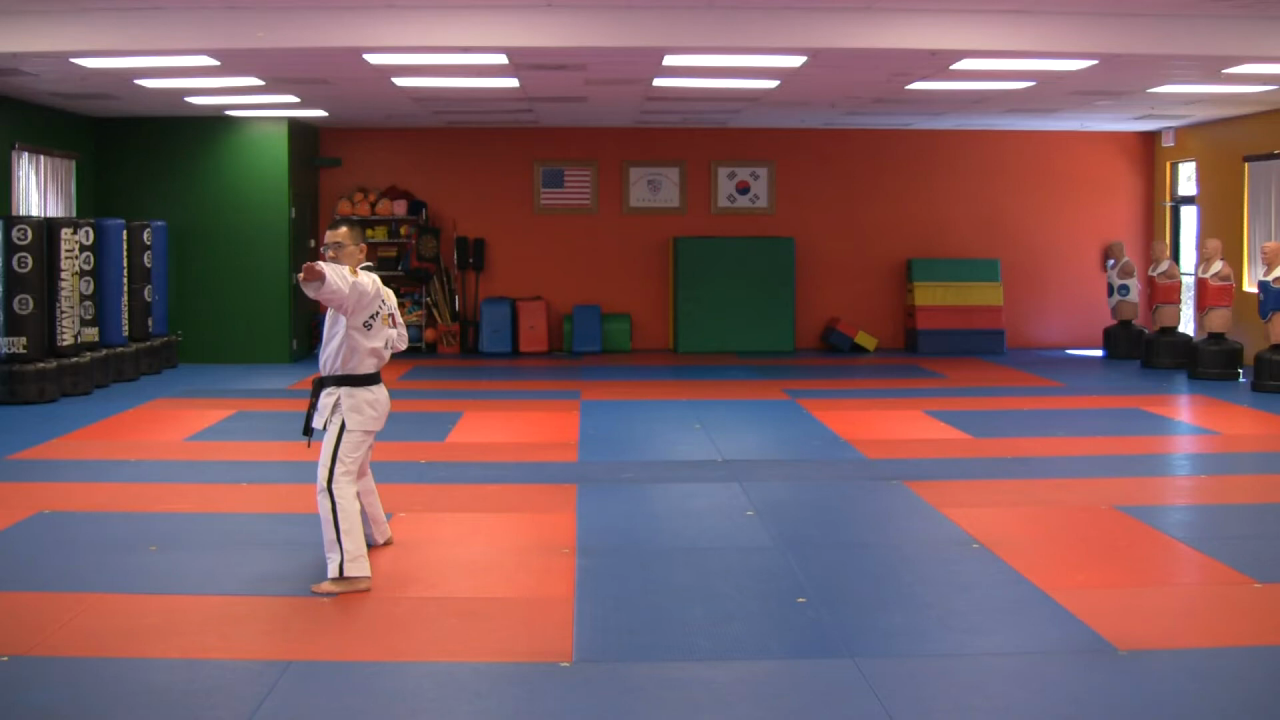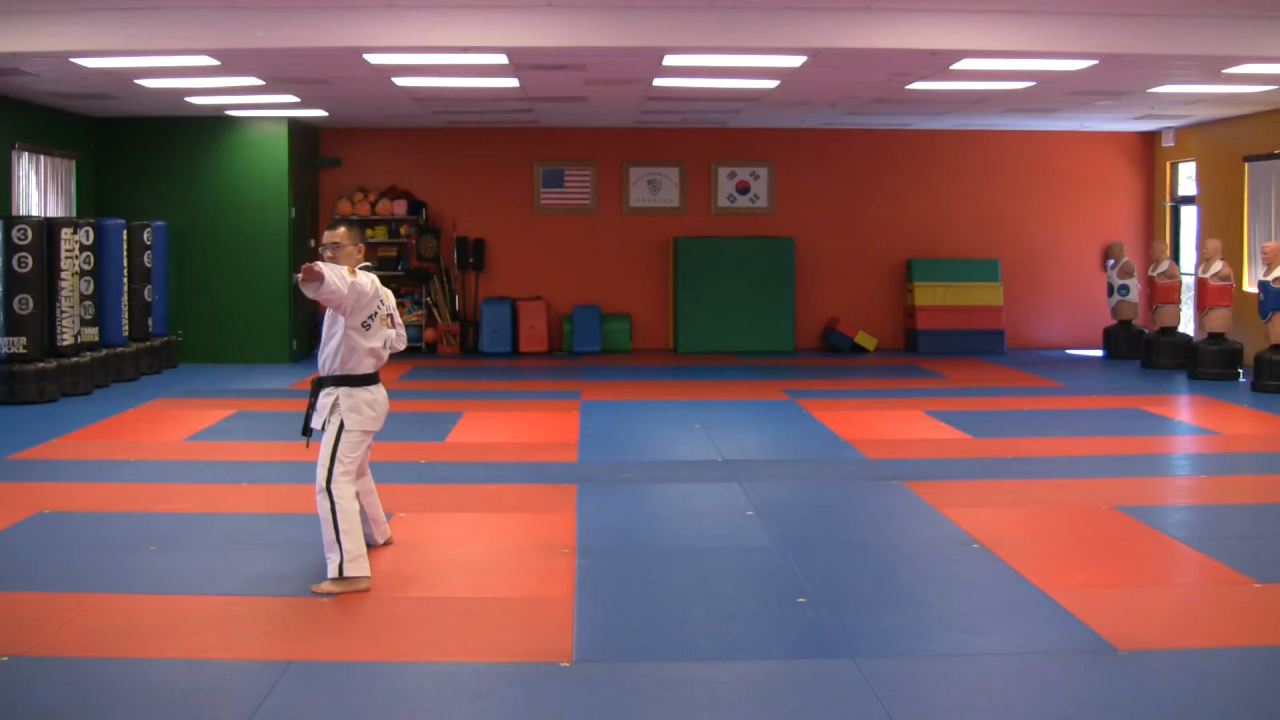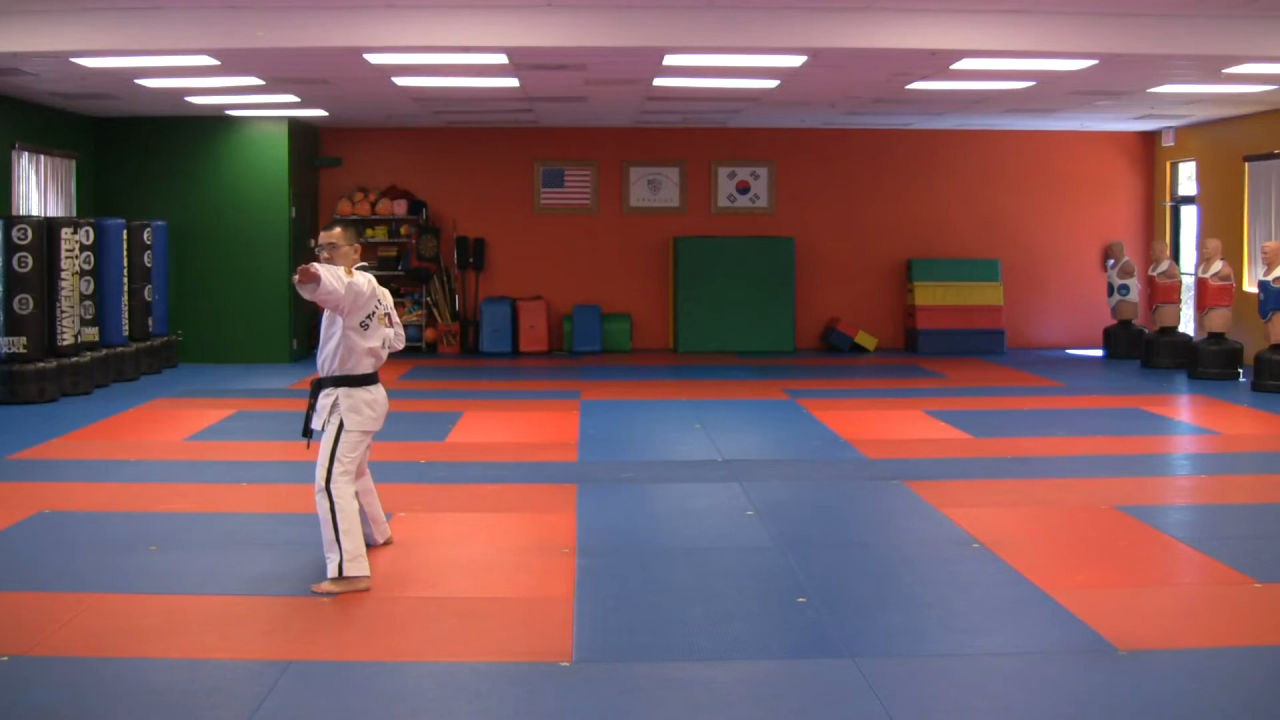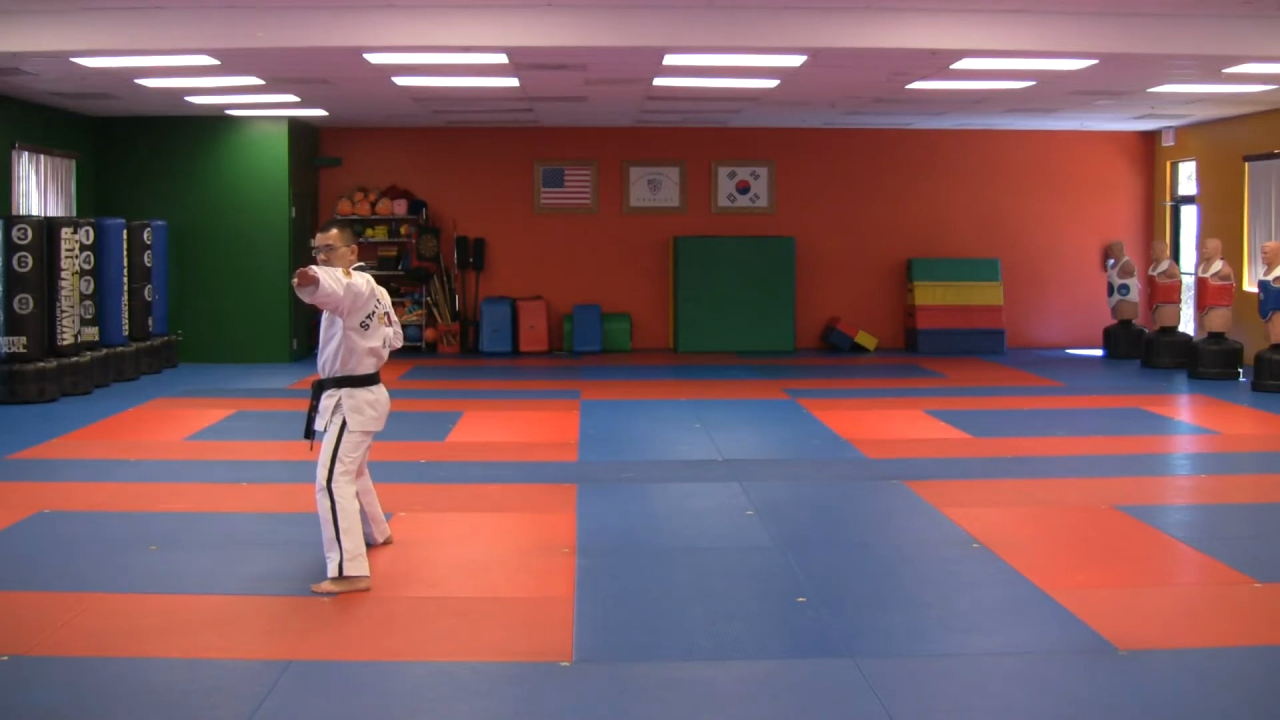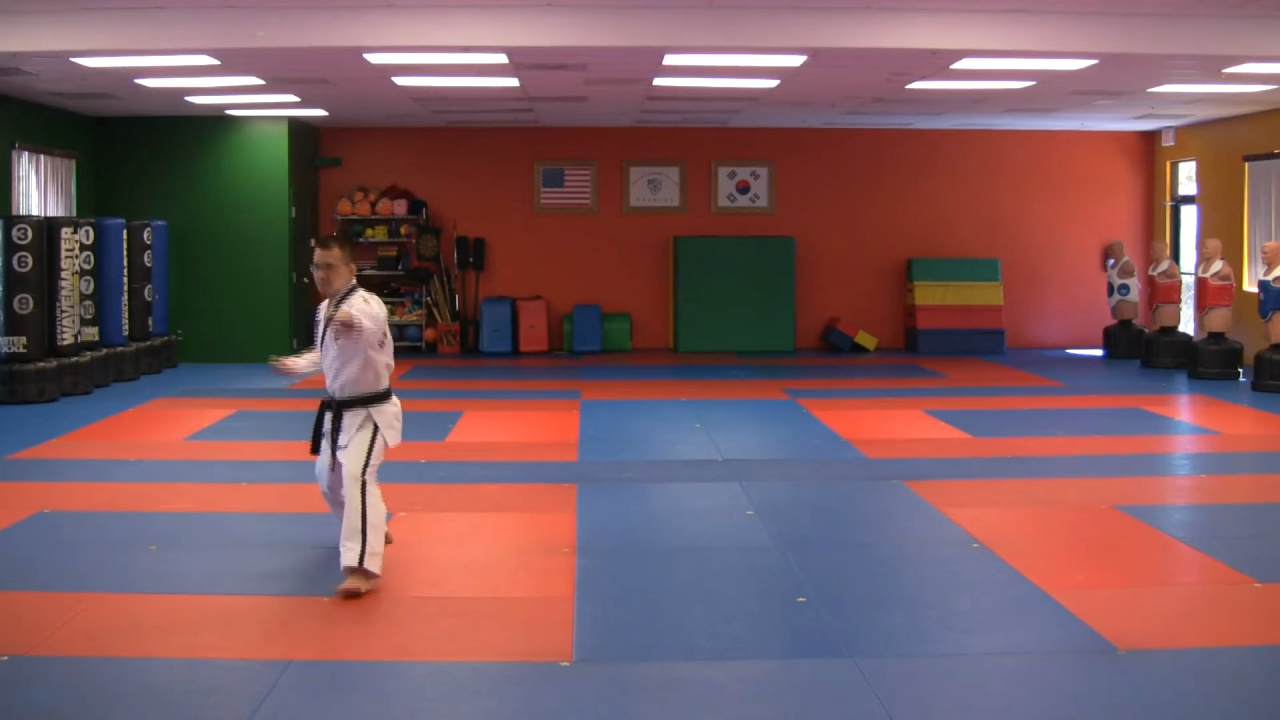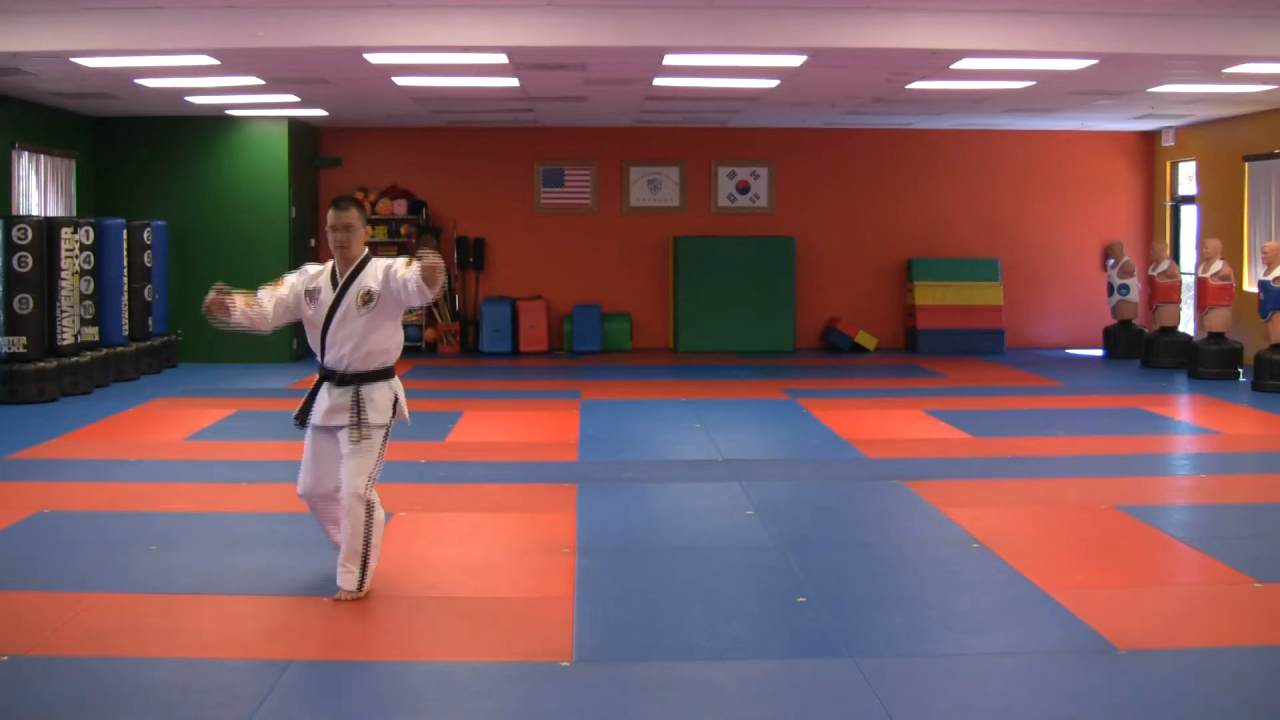
dt=0.5s
person 1, frame 1
left shoulder: (362, 284)
right shoulder: (380, 291)
left elbow: (340, 284)
right elbow: (398, 339)
left wrist: (318, 276)
right wrist: (366, 338)
left hip: (351, 398)
right hip: (364, 391)
left knee: (334, 480)
right knee: (354, 470)
left ankle: (350, 572)
right ankle: (376, 533)
person 1, frame 2
left shoulder: (360, 283)
right shoulder: (378, 290)
left elbow: (339, 284)
right elbow: (397, 339)
left wrist: (317, 277)
right wrist: (365, 341)
left hip: (349, 398)
right hip: (363, 392)
left knee: (332, 480)
right knee: (353, 470)
left ankle: (350, 572)
right ankle: (376, 533)
person 1, frame 3
left shoulder: (358, 284)
right shoulder: (375, 291)
left elbow: (336, 284)
right elbow: (395, 338)
left wrist: (314, 278)
right wrist: (362, 339)
left hip: (349, 398)
right hip: (361, 393)
left knee: (332, 480)
right knee: (353, 470)
left ankle: (350, 572)
right ankle: (376, 533)
person 1, frame 4
left shoulder: (356, 284)
right shoulder: (371, 289)
left elbow: (335, 285)
right elbow: (394, 336)
left wrist: (313, 280)
right wrist: (356, 339)
left hip: (351, 399)
right hip: (358, 394)
left knee: (332, 479)
right knee: (352, 470)
left ankle: (350, 571)
right ankle: (376, 532)
person 1, frame 5
left shoulder: (366, 304)
right shoulder: (328, 308)
left elbow: (365, 325)
left wrist: (351, 324)
right wrist: (296, 364)
left hip: (369, 414)
right hip: (340, 413)
left knee: (355, 478)
right knee: (330, 479)
left ankle: (362, 569)
right ankle: (374, 530)
person 1, frame 6
left shoulder: (387, 273)
right shoulder: (309, 278)
left elbow: (417, 288)
right elbow: (266, 308)
left wrist: (431, 275)
right wrist: (230, 307)
left hip: (372, 397)
right hip: (327, 395)
left knee: (355, 488)
right knee: (314, 486)
left ankle: (352, 579)
right ankle: (352, 543)
